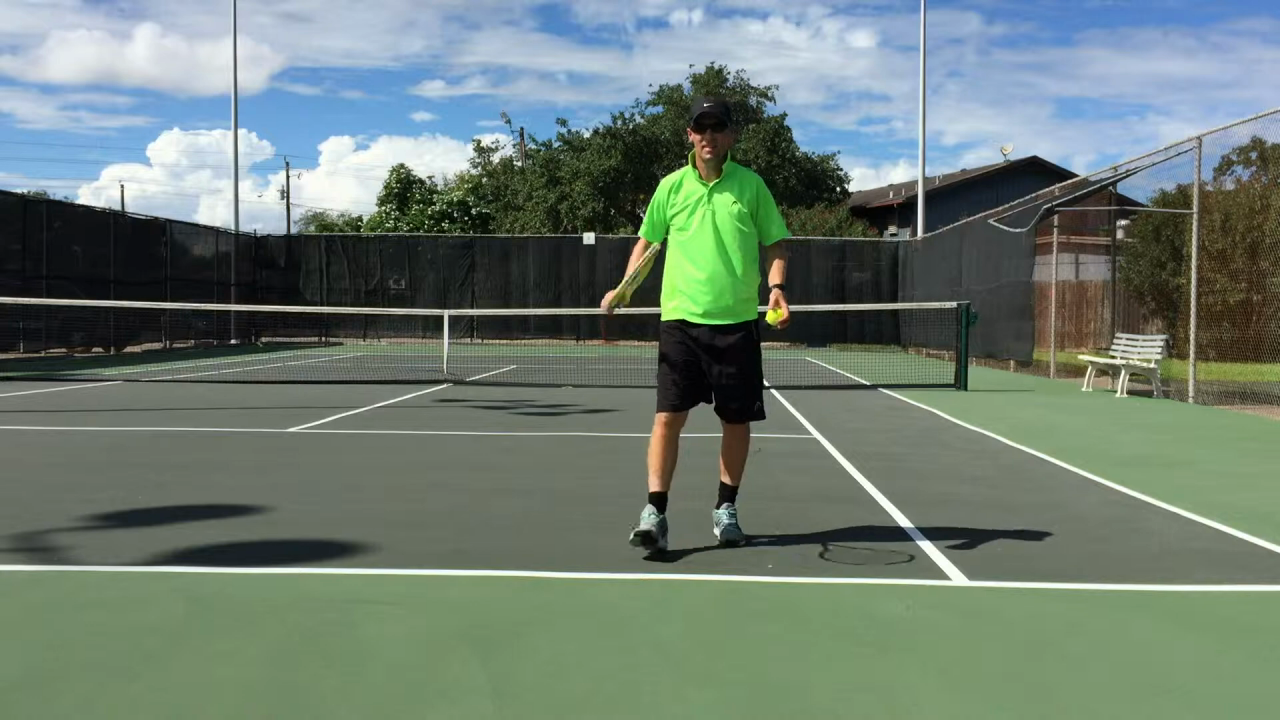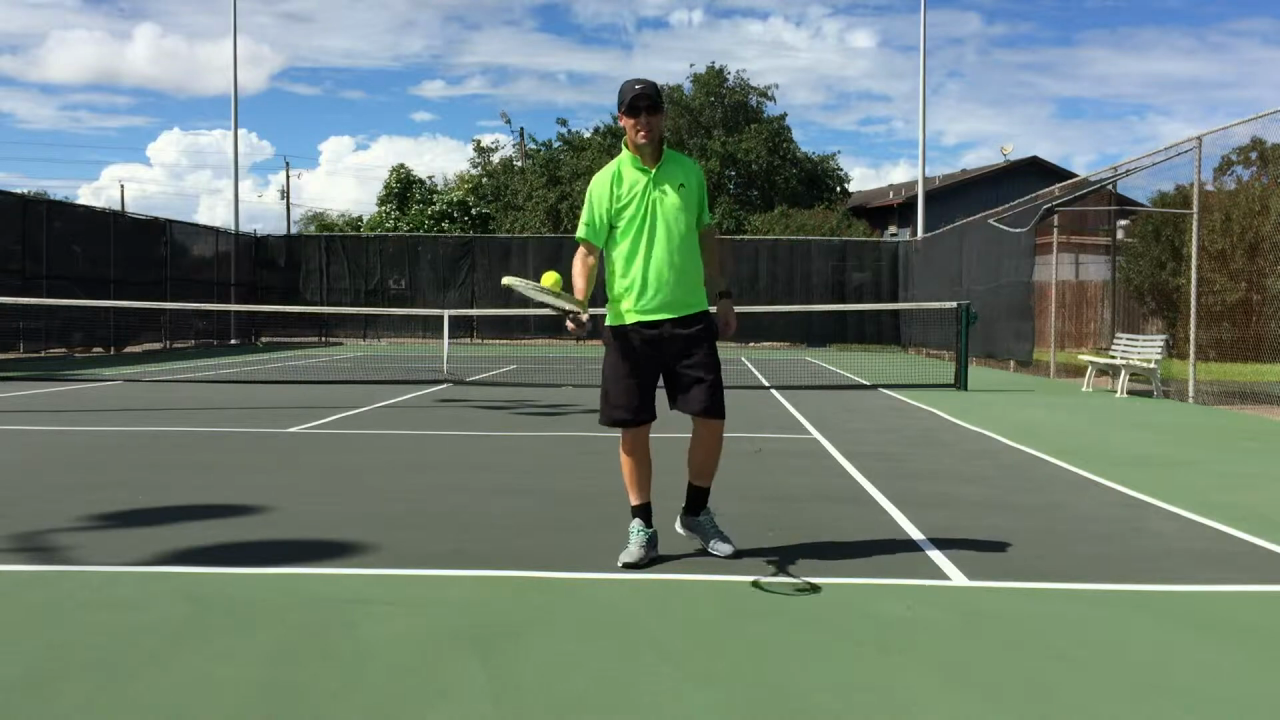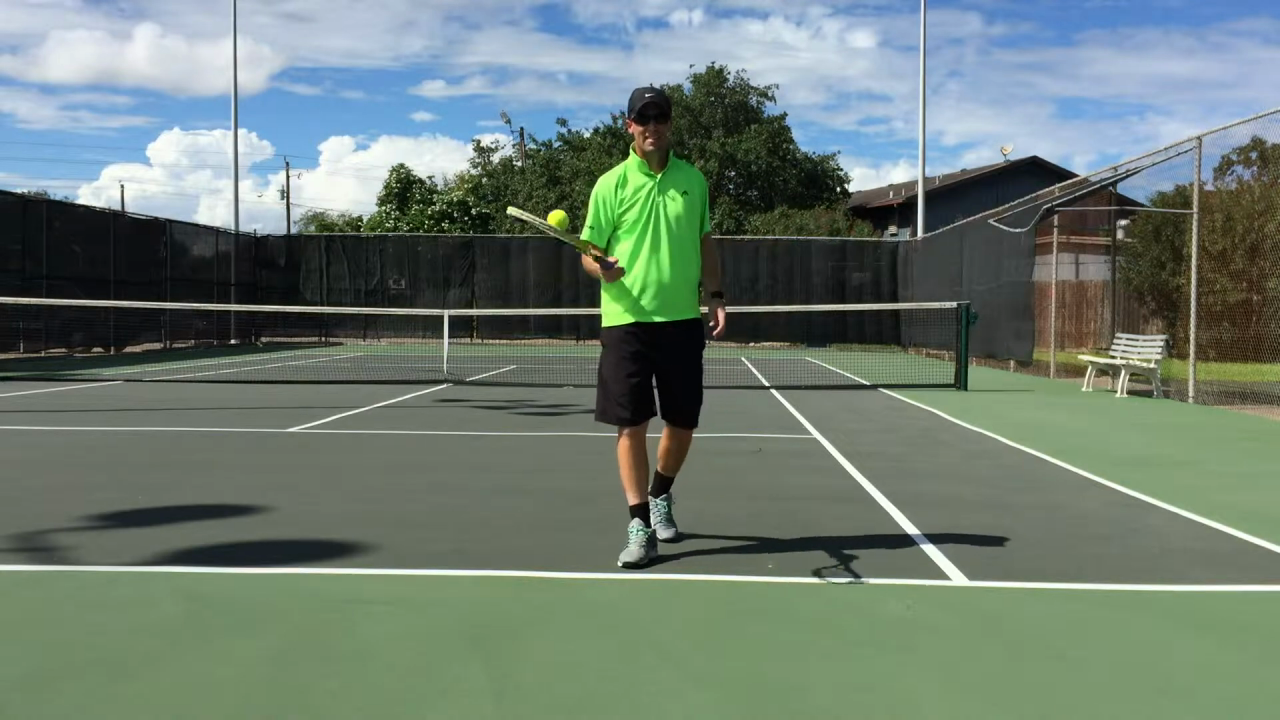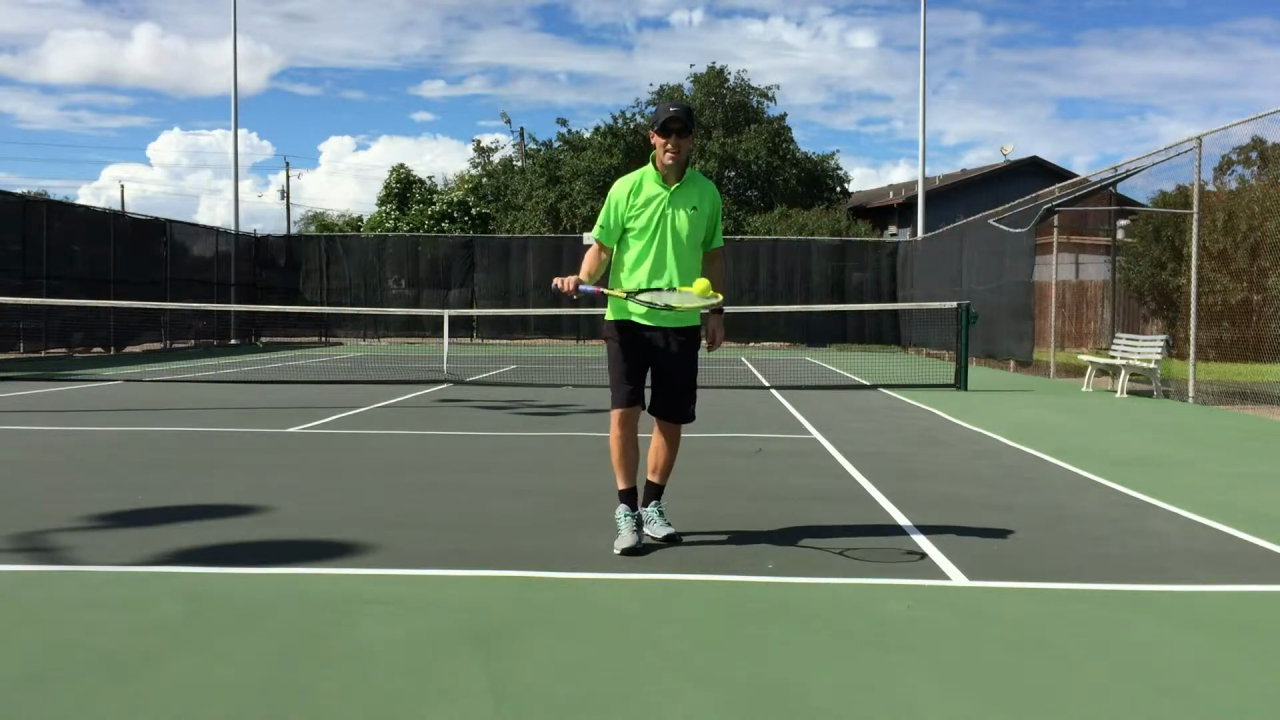
dt=0.7s
person 1, frame 1
left shoulder: (752, 185)
right shoulder: (671, 187)
left elbow: (775, 244)
right elbow: (646, 243)
left wrist: (776, 287)
right wrist: (623, 288)
left hip: (736, 322)
right hip: (681, 320)
left knee: (737, 421)
right knee: (669, 416)
left ankle: (725, 509)
right ankle: (655, 515)
person 1, frame 2
left shoulder: (690, 171)
right shoulder: (606, 180)
right elbow: (587, 250)
left wrist: (722, 294)
right wrist: (581, 300)
left hip: (691, 317)
right hip: (630, 322)
left knee: (710, 417)
right knee: (633, 426)
left ankle: (696, 514)
right ankle: (642, 530)
person 1, frame 3
left shoulder: (694, 179)
right shoulder: (611, 184)
left elbow: (705, 243)
right elbow: (589, 252)
left wrist: (714, 293)
right wrist: (600, 269)
left hip: (682, 320)
right hip: (627, 321)
left knee: (682, 425)
right knee: (632, 425)
left ankle: (659, 495)
right ankle: (640, 528)
person 1, frame 4
left shoulder: (706, 192)
right shoulder: (627, 188)
left elbow: (713, 255)
right elbow: (600, 248)
left wrist: (715, 311)
right wrist: (581, 278)
left hip: (681, 324)
right hip: (628, 319)
left knee: (671, 421)
right knee: (623, 413)
left ankle: (651, 507)
right ankle: (627, 512)
